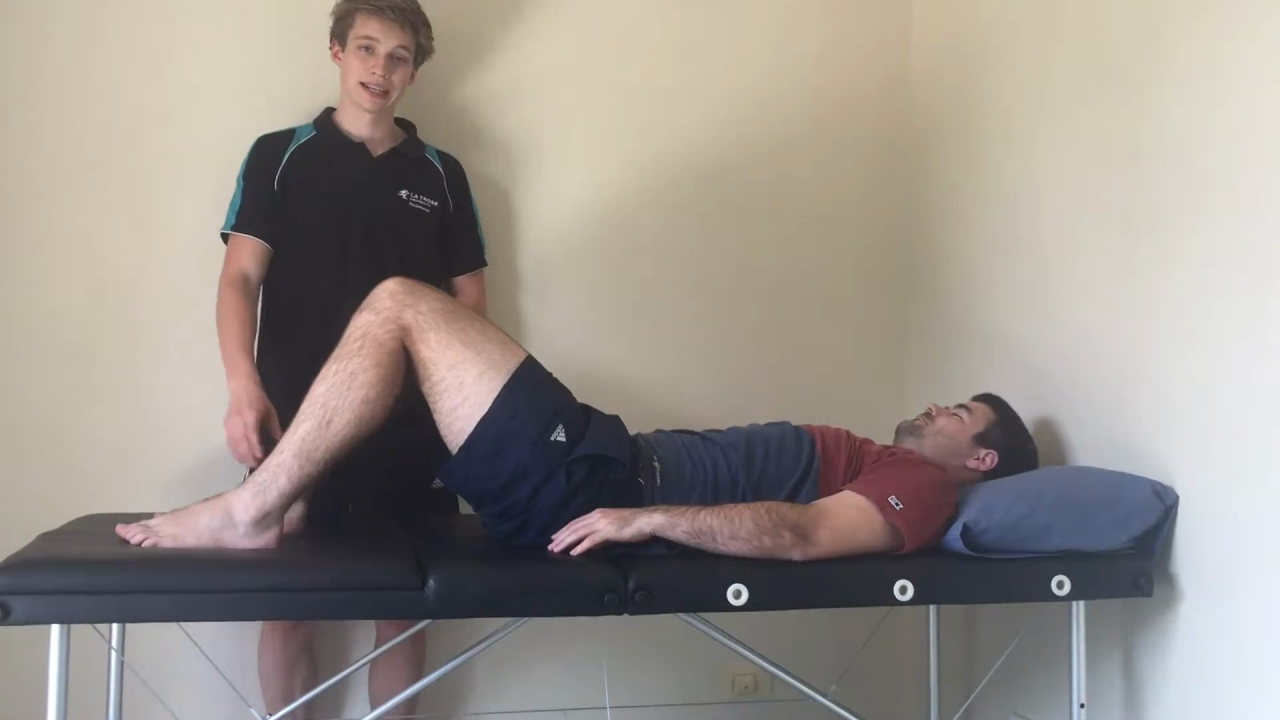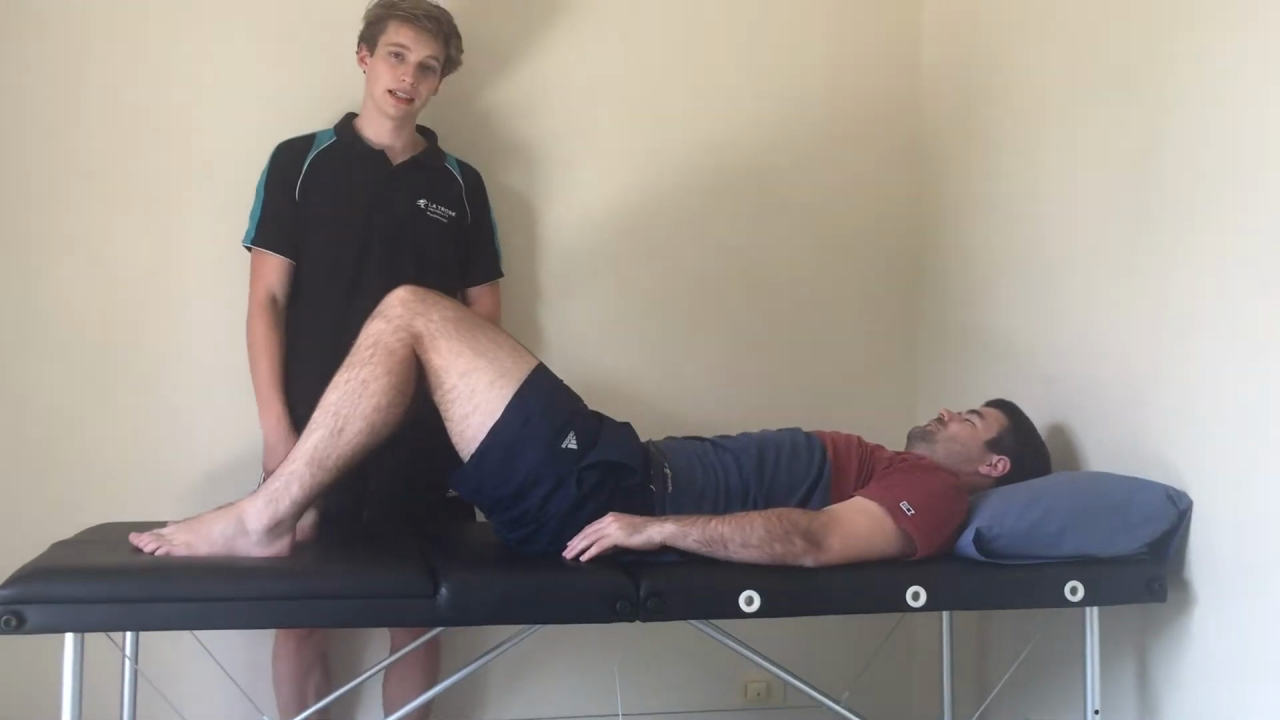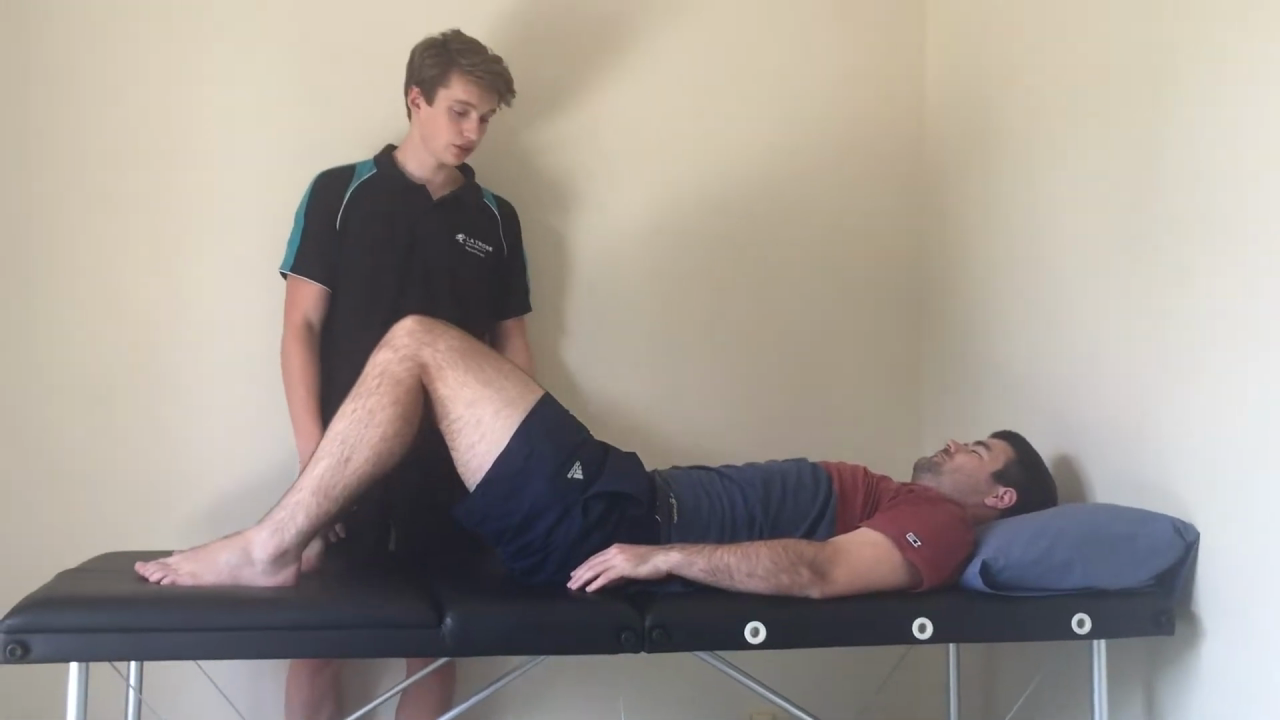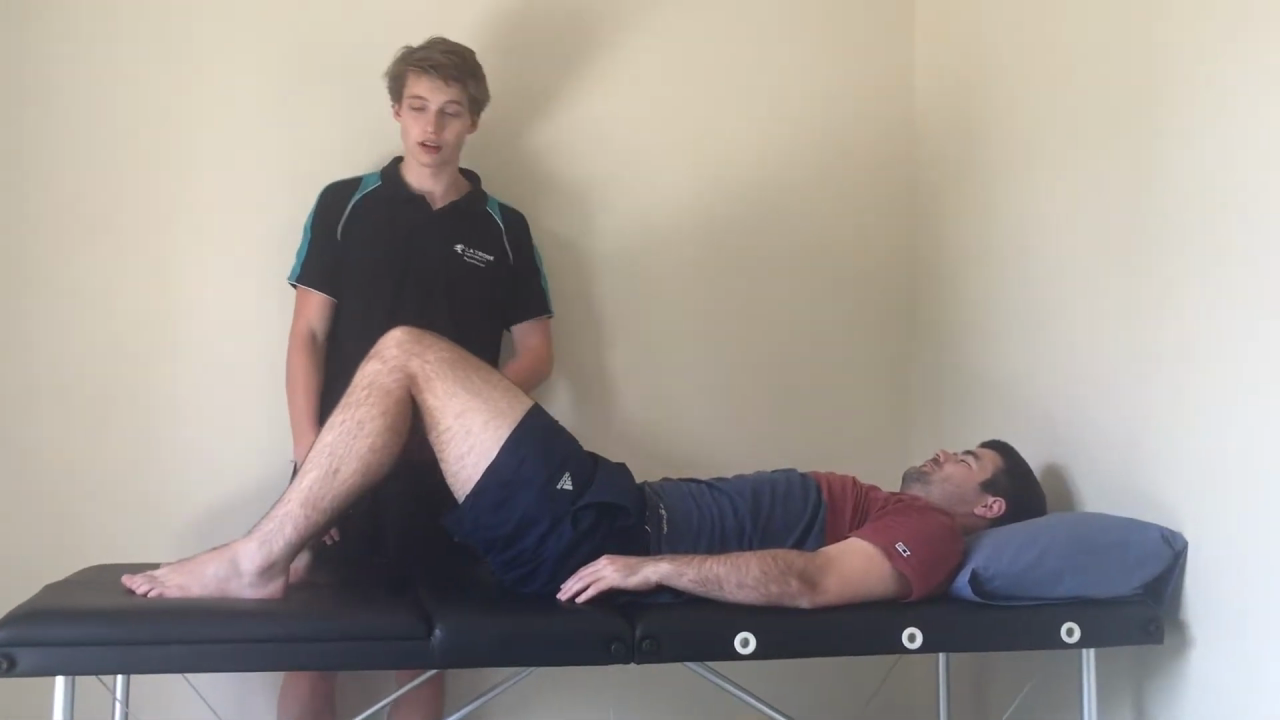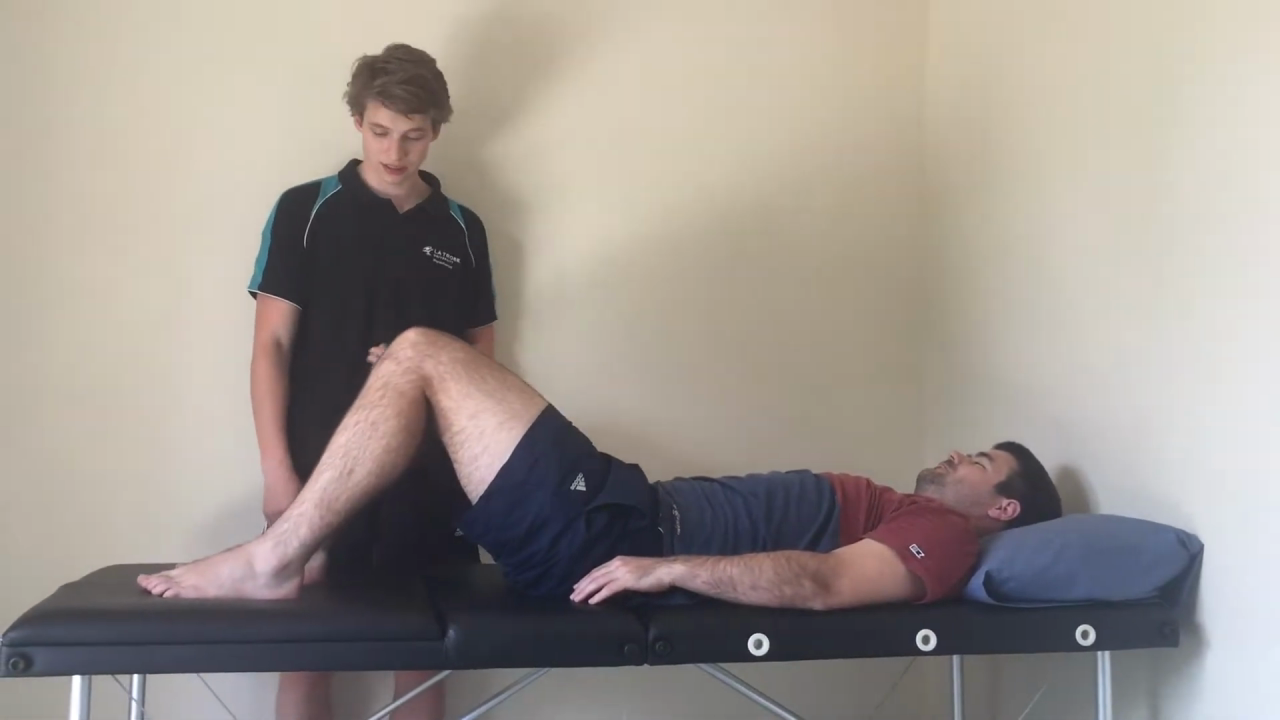
dt=1s
person 1, frame 1
left shoulder: (919, 487)
right shoulder: (873, 465)
left elbow: (798, 535)
left wrist: (645, 517)
left hip: (593, 485)
right hip: (615, 469)
left knee: (400, 304)
right knee: (409, 313)
left ankle: (252, 510)
right ankle: (270, 503)
person 1, frame 2
left shoulder: (931, 496)
right shoulder: (887, 471)
left elbow: (810, 541)
left wrist: (657, 527)
left hip: (608, 493)
right hip: (627, 475)
left knee: (411, 312)
right knee: (422, 324)
left ankle: (263, 519)
right ankle: (281, 511)
person 1, frame 3
left shoulder: (936, 528)
right shoulder: (893, 505)
left elbow: (816, 573)
left wrist: (660, 556)
left hip: (614, 525)
right hip: (632, 504)
left knee: (418, 342)
right knee: (424, 349)
left ankle: (270, 548)
right ankle: (283, 541)
person 1, frame 4
left shoulder: (926, 536)
right shoulder: (880, 513)
left elbow: (806, 583)
left wrist: (651, 566)
left hip: (600, 536)
right hip: (623, 515)
left knee: (407, 352)
right knee: (416, 360)
left ankle: (258, 559)
right ankle: (276, 551)
person 1, frame 5
left shoulder: (941, 537)
right shoulder: (895, 514)
left elbow: (818, 585)
left wrist: (664, 568)
left hip: (612, 537)
right hip: (635, 516)
left knee: (421, 354)
right knee: (426, 364)
left ankle: (273, 560)
right ankle: (292, 552)
person 2, frame 1
left shoulder: (440, 173)
right shoulder: (278, 156)
left elbow: (470, 297)
right elbow: (240, 277)
right wrist: (244, 383)
left hip: (410, 423)
right hip: (300, 420)
person 2, frame 2
left shoulder: (459, 183)
right shoulder: (299, 163)
left elbow: (485, 308)
right elbow: (267, 301)
right wrist: (277, 426)
left hip: (425, 432)
right hip: (318, 428)
person 2, frame 3
left shoulder: (495, 218)
right shoulder: (340, 194)
left elbow: (511, 342)
right elbow: (302, 330)
right wrist: (313, 453)
left hip: (452, 460)
person 2, frame 4
left shoulder: (502, 228)
right shoulder: (343, 204)
left elbow: (536, 352)
right elbow: (307, 336)
right wrist: (309, 456)
left hip: (446, 467)
person 2, frame 5
left shoulder: (462, 228)
right shoulder: (304, 210)
left elbow: (481, 350)
right elbow: (272, 346)
right wrist: (278, 468)
left hip: (429, 468)
right hip: (324, 463)
